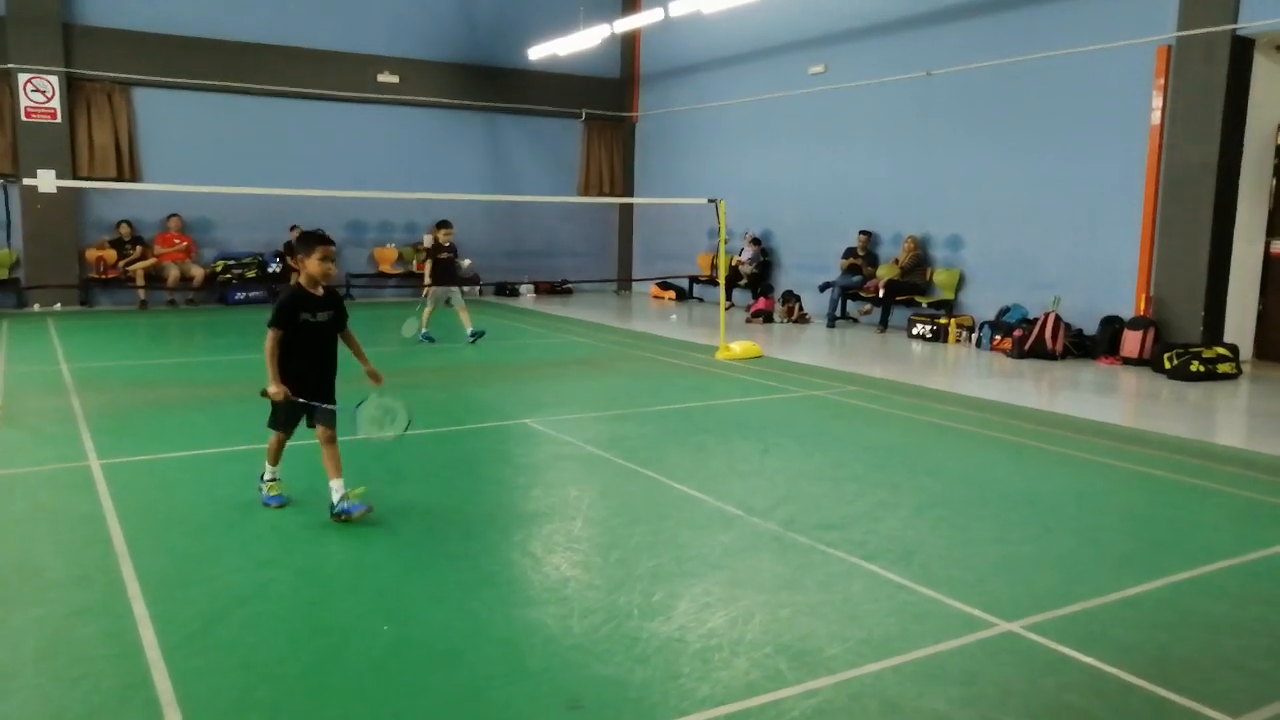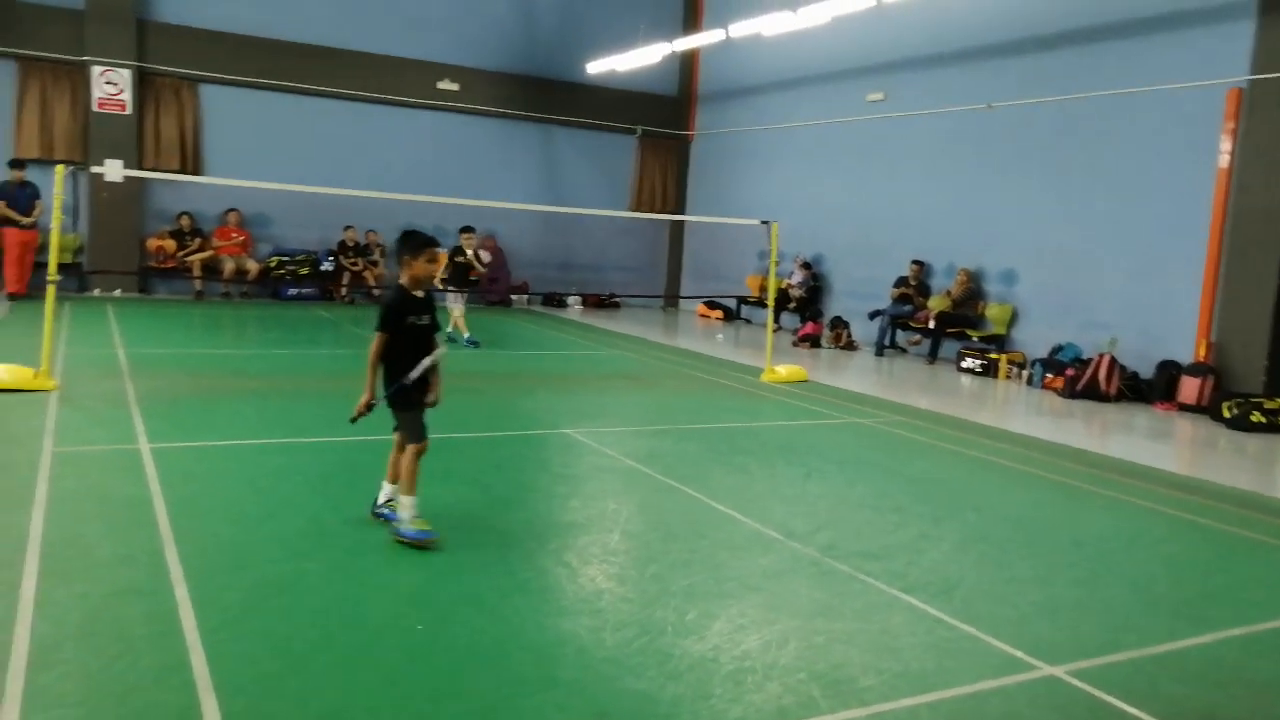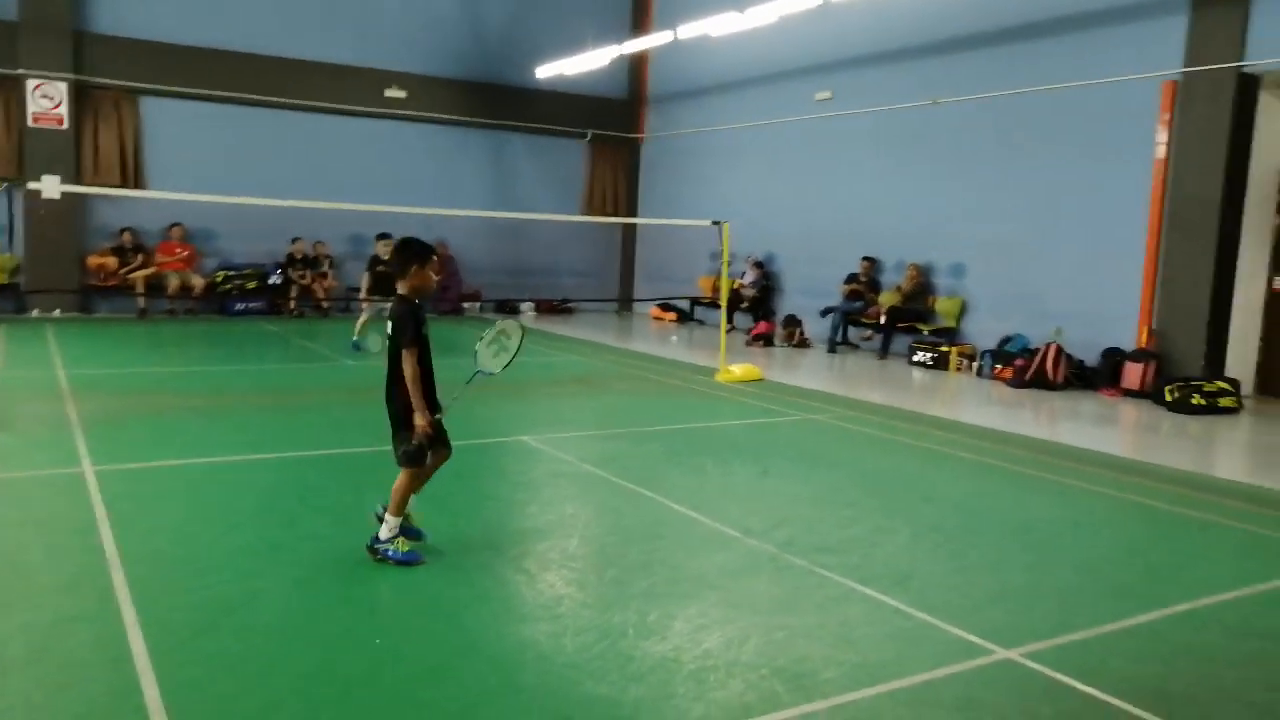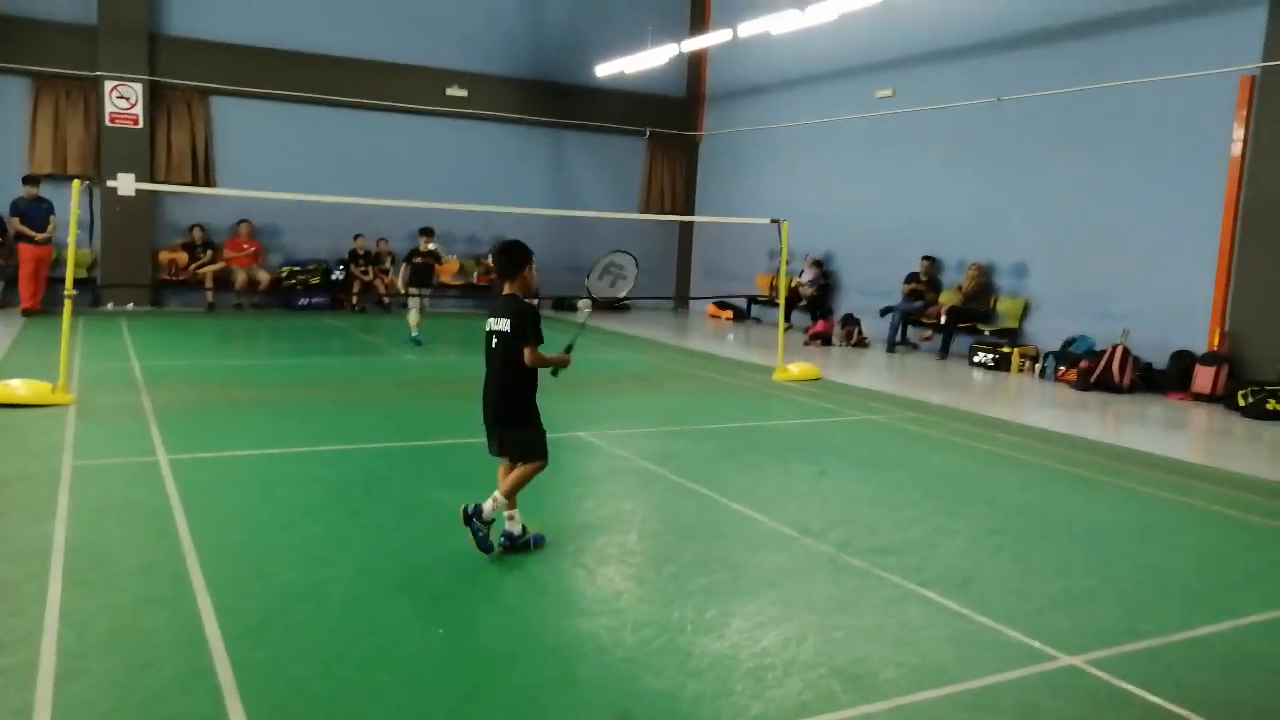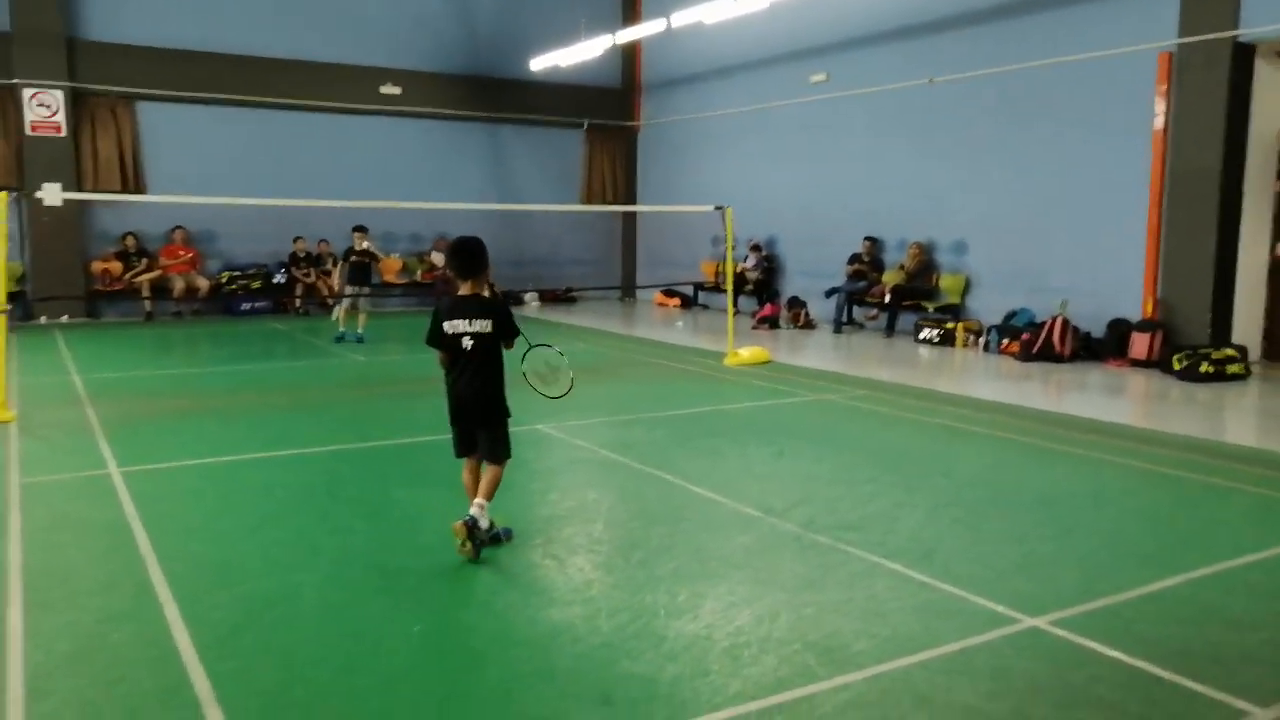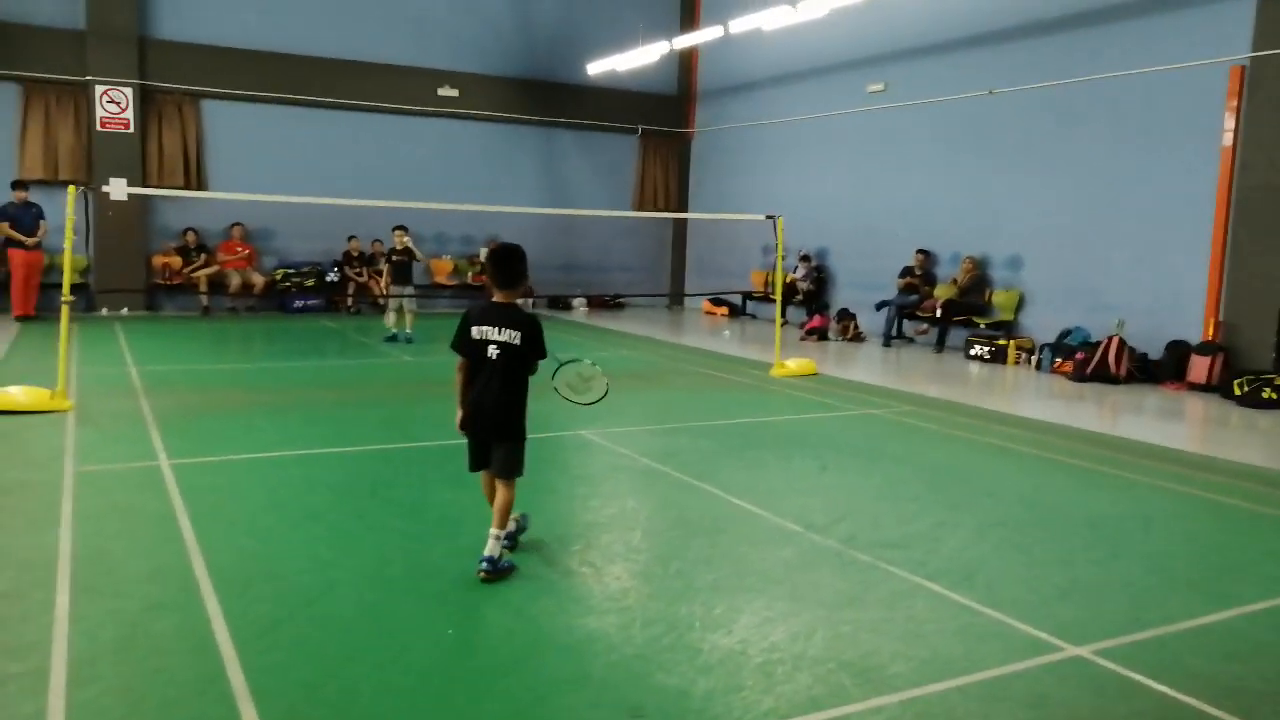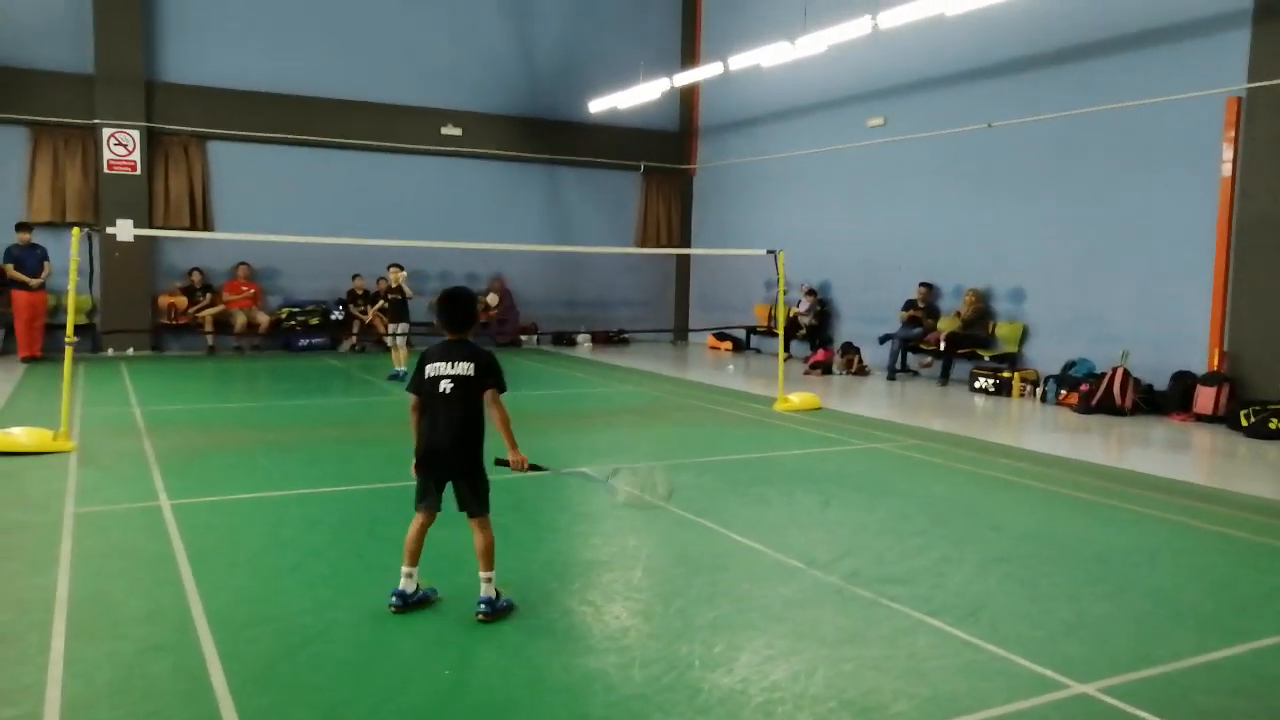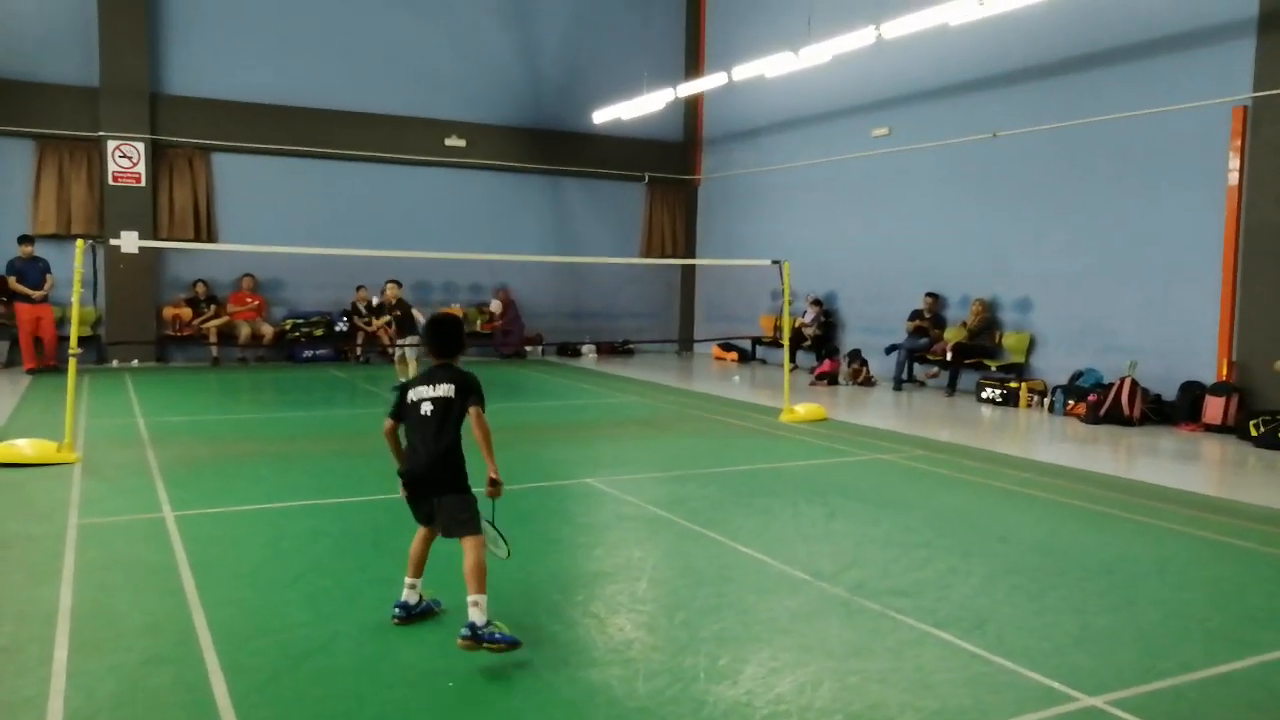
dt=0.4s
person 1, frame 1
left shoulder: (332, 298)
right shoulder: (290, 300)
left elbow: (344, 332)
right elbow: (272, 341)
left wrist: (366, 364)
right wrist: (273, 381)
left hip: (323, 381)
right hip: (293, 382)
left knee: (327, 434)
right knee: (281, 434)
left ankle: (341, 500)
right ankle: (269, 478)
person 1, frame 2
left shoulder: (428, 300)
right shoulder: (395, 301)
right elbow: (378, 346)
left wrist: (435, 384)
right wrist: (368, 390)
left hip: (420, 385)
right hip: (400, 387)
left knee: (403, 442)
right knee: (416, 445)
left ankle: (385, 501)
right ankle: (406, 518)
person 1, frame 3
left shoulder: (406, 308)
right shoulder: (408, 312)
right elbow: (409, 364)
left wrist: (428, 404)
right wrist: (419, 410)
left hip: (423, 402)
right hip: (410, 405)
left knee: (441, 452)
right knee: (413, 466)
left ankle: (394, 513)
right ankle: (385, 539)
person 1, frame 4
left shoulder: (495, 308)
right shoulder: (526, 311)
right elbow: (530, 359)
right wrist: (558, 360)
left hip: (494, 400)
right hip: (516, 402)
left knee: (510, 461)
right knee: (536, 459)
left ankle: (513, 530)
right ankle: (484, 511)
person 1, frame 5
left shoulder: (443, 310)
right shoulder: (496, 308)
left elbow: (443, 358)
right elbow: (509, 344)
left hip: (458, 398)
right hip: (489, 399)
left knee: (471, 460)
right knee: (495, 462)
left ankle: (481, 525)
right ankle: (475, 518)
person 1, frame 6
left shoulder: (473, 316)
right shoulder: (528, 323)
left elbow: (462, 366)
right elbow: (532, 369)
left wrist: (461, 406)
left hip: (476, 410)
right hip: (508, 413)
left knee: (488, 472)
right knee: (505, 481)
left ankle: (508, 526)
right ankle: (491, 556)
person 1, frame 7
left shoulder: (428, 357)
right shoulder: (482, 358)
left elbow: (415, 407)
right elbow: (493, 403)
left wrist: (418, 449)
right wrist: (512, 448)
left hip: (430, 451)
right hip: (465, 452)
left knee: (423, 516)
right knee: (479, 521)
left ankle: (405, 590)
right ankle: (488, 597)
person 1, frame 8
left shoulder: (413, 384)
right shoulder: (464, 381)
left elbow: (389, 428)
right elbow: (476, 419)
right wrist: (492, 469)
left hip: (413, 471)
right hip: (446, 471)
left knee: (428, 527)
right knee: (472, 541)
left ankle: (409, 601)
right ankle: (477, 624)
